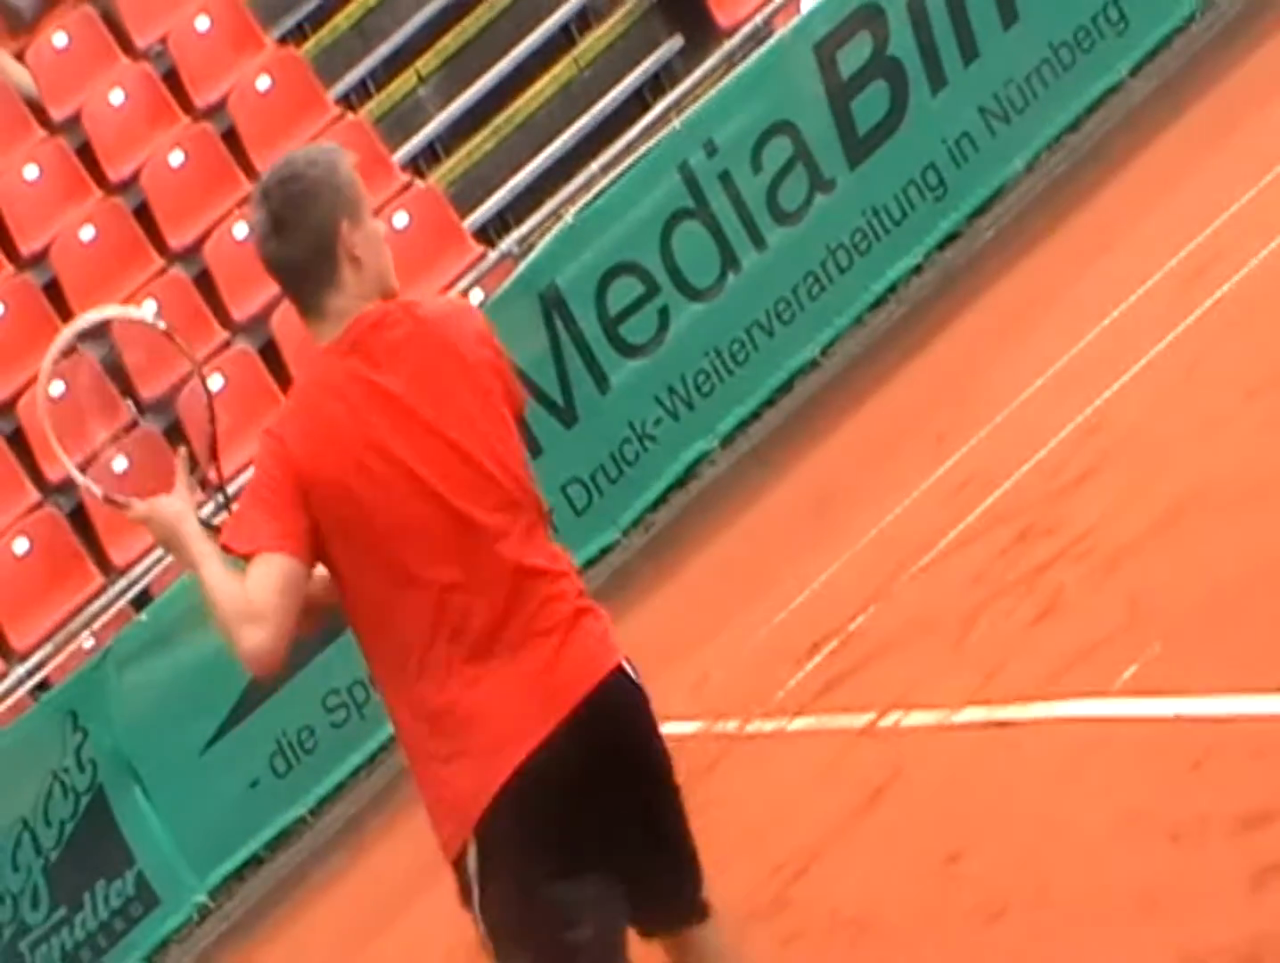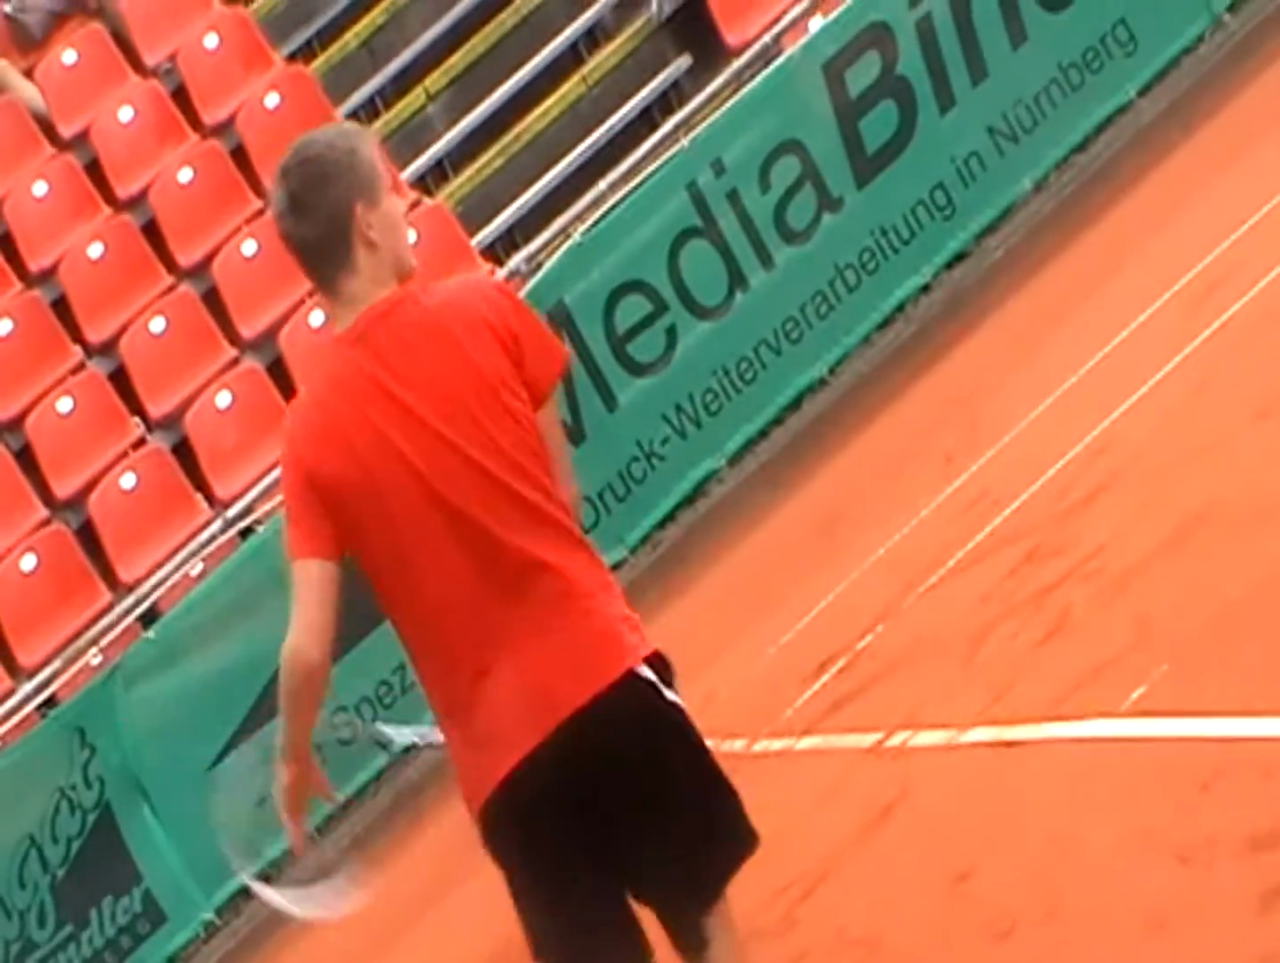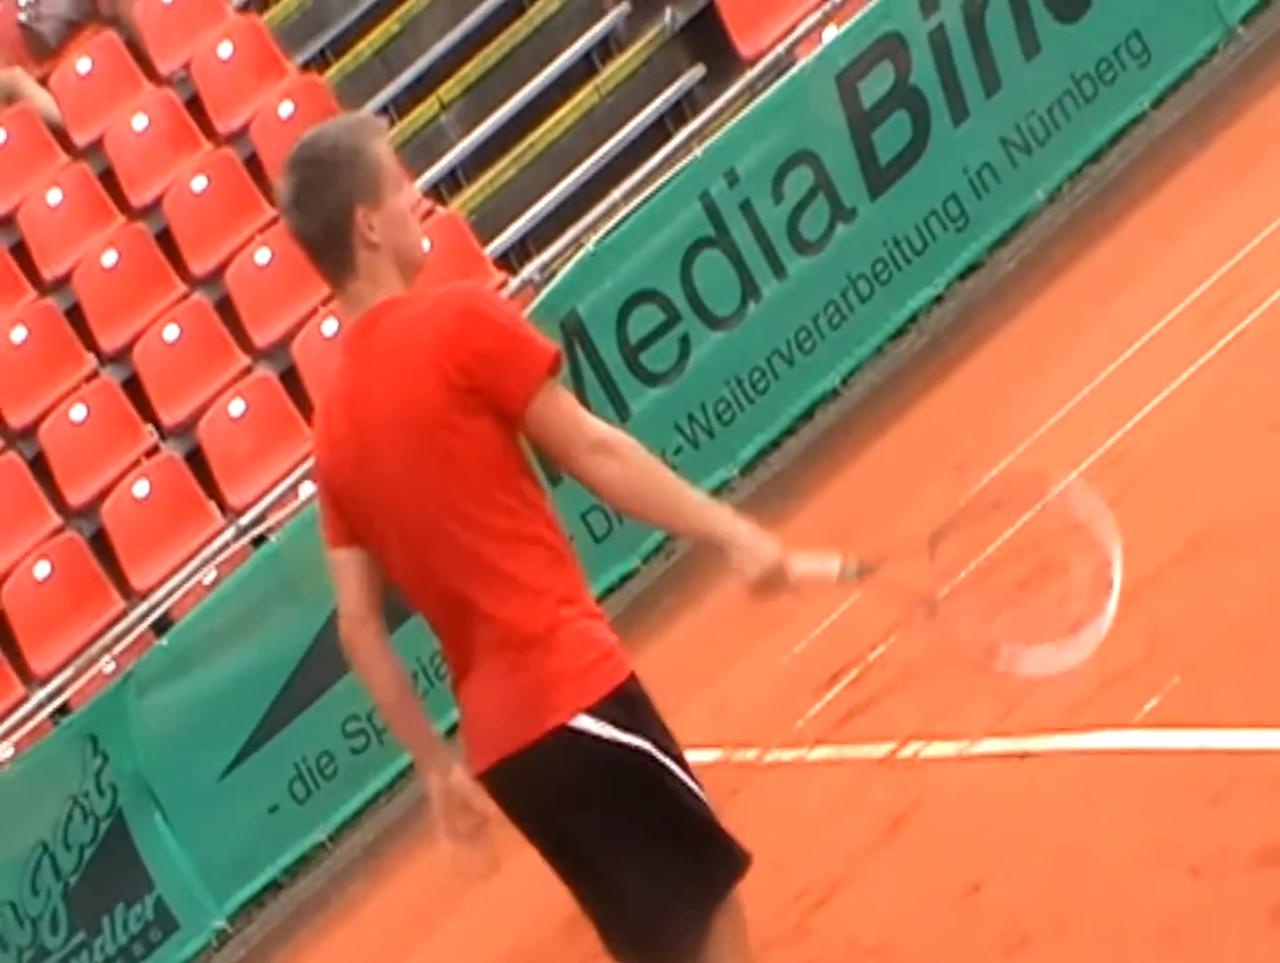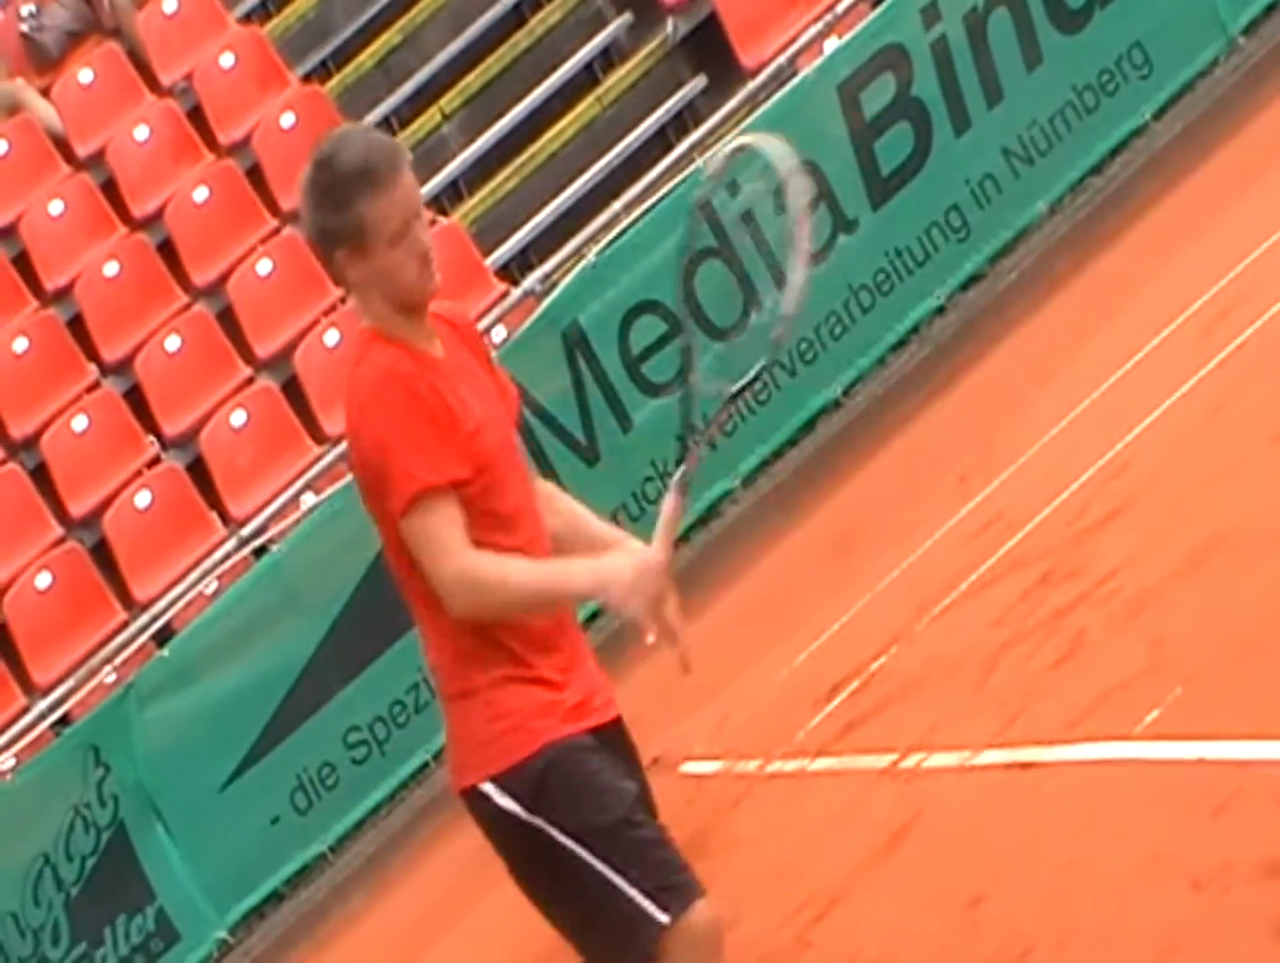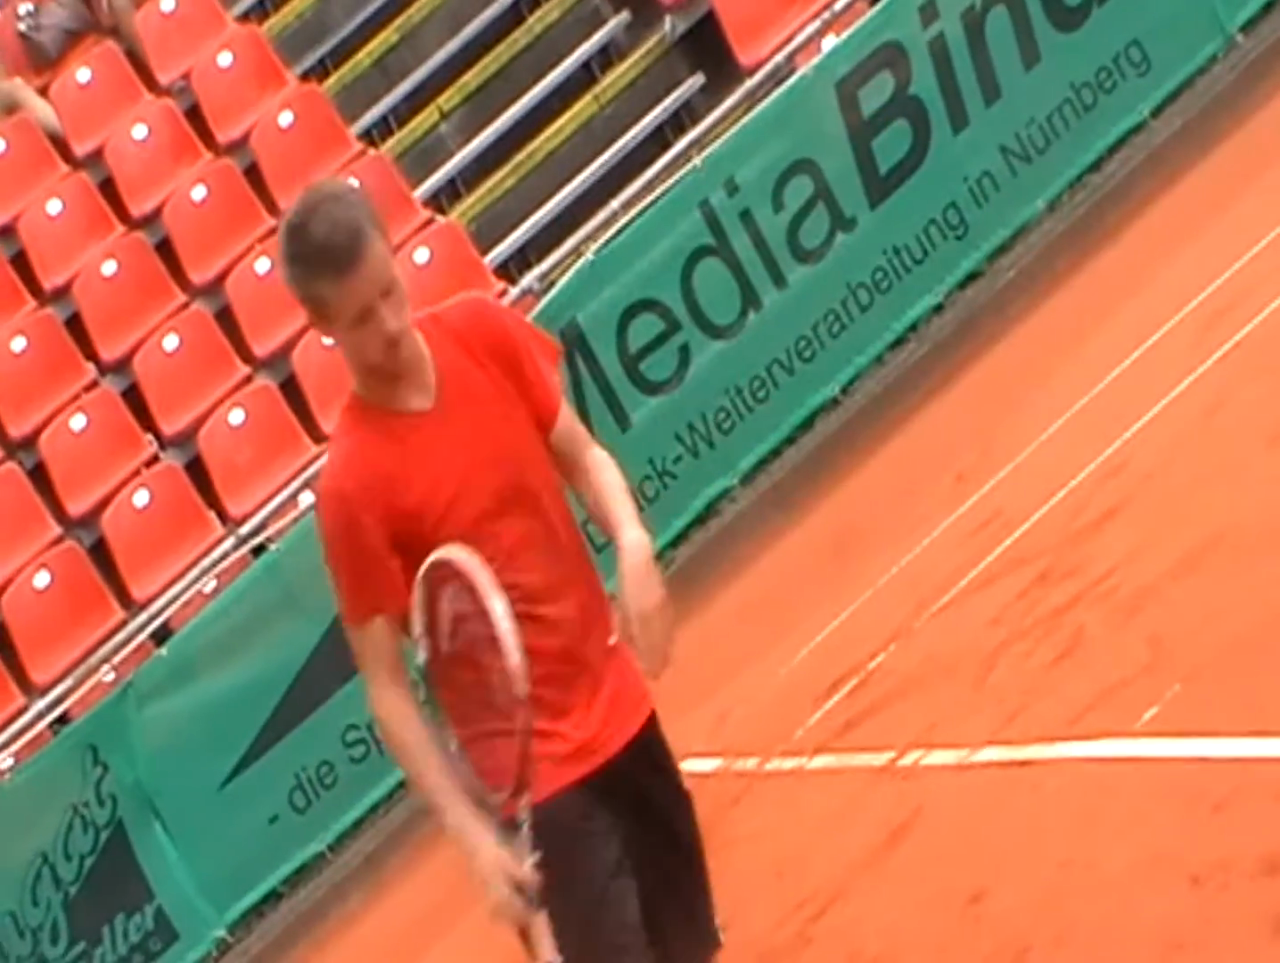
dt=0.3s
person 1, frame 1
left shoulder: (295, 440)
right shoulder: (458, 329)
left elbow: (261, 638)
left wrist: (188, 536)
left hip: (476, 765)
right hip: (587, 681)
person 1, frame 2
left shoulder: (313, 434)
right shoulder: (483, 310)
left elbow: (309, 647)
right elbow: (555, 489)
left wrist: (294, 753)
left hip: (500, 748)
right hip: (602, 669)
person 1, frame 3
left shoulder: (333, 421)
right shoulder: (455, 318)
left elbow: (358, 626)
right elbow: (594, 455)
left wrist: (432, 762)
right wrist: (730, 530)
left hip: (498, 716)
right hip: (564, 689)
person 1, frame 4
left shoulder: (451, 335)
right shoulder: (390, 392)
right elbow: (459, 581)
left wrist: (625, 548)
right wrist: (603, 575)
left hip: (568, 700)
right hip: (518, 733)
person 1, frame 5
left shoulder: (482, 332)
right shoulder: (353, 484)
left elbow: (582, 454)
right elbow: (386, 690)
left wrist: (633, 542)
right wrist: (469, 831)
left hip: (617, 713)
right hip: (526, 773)
